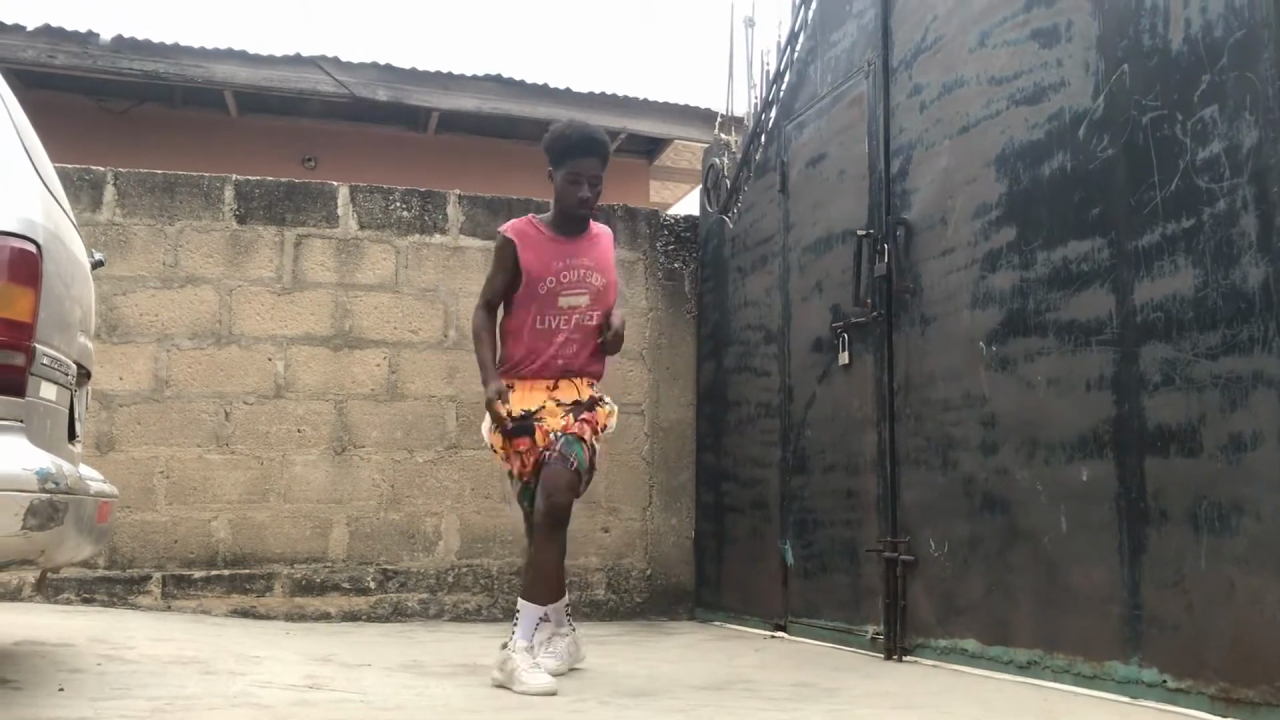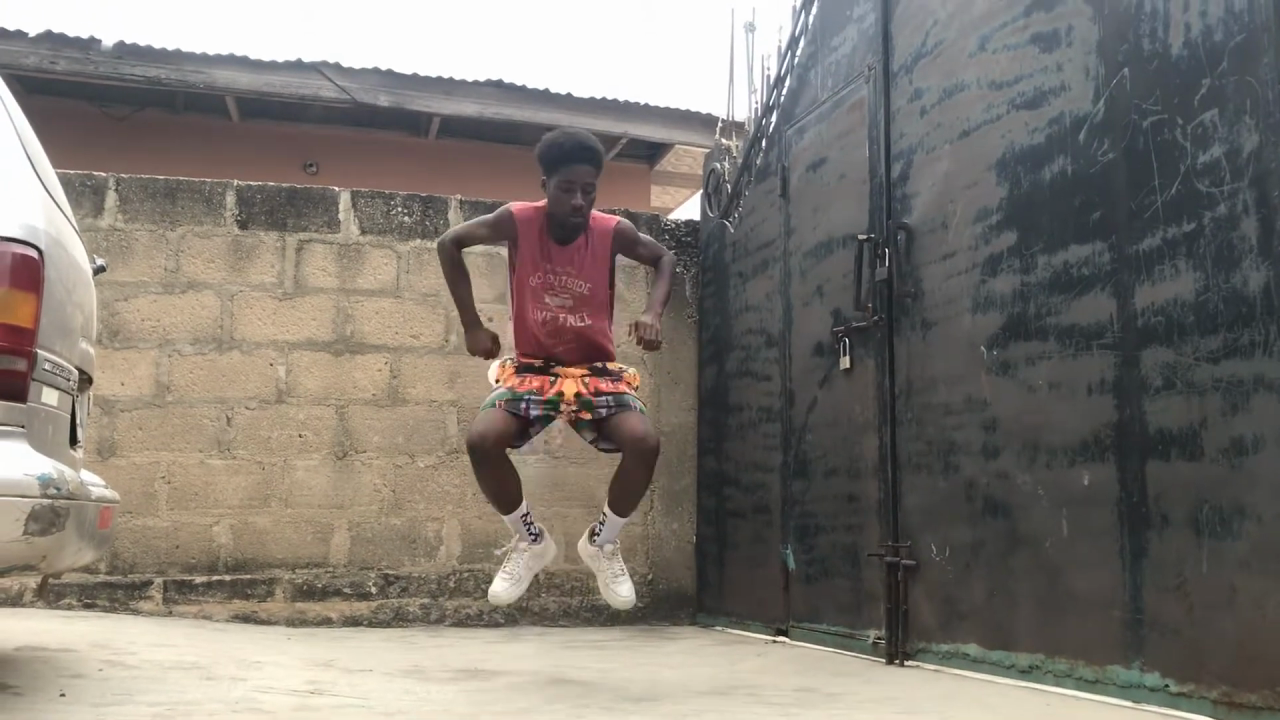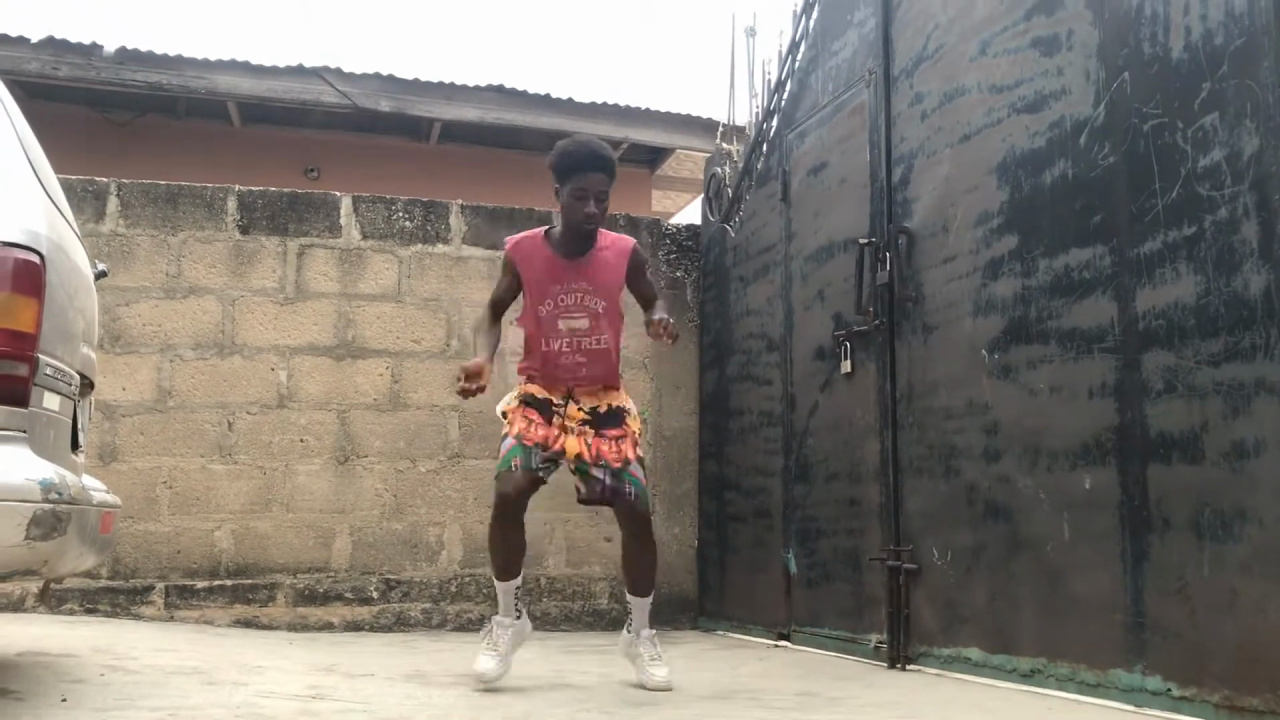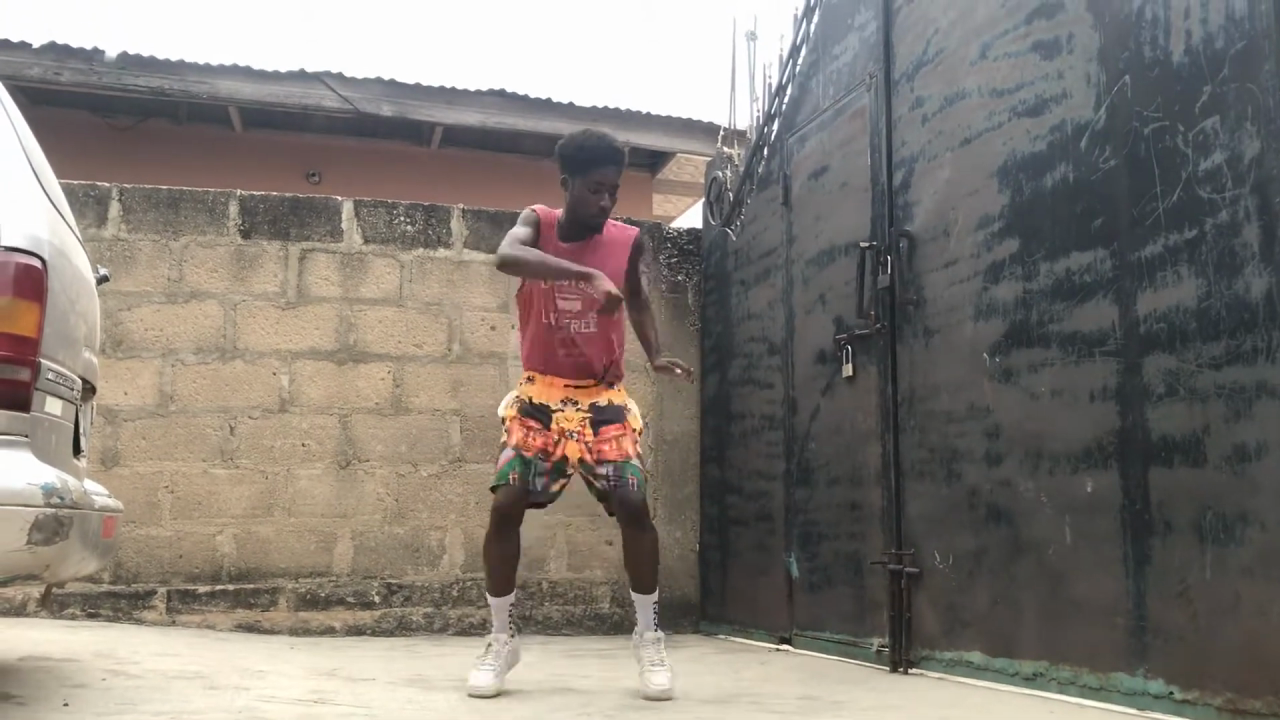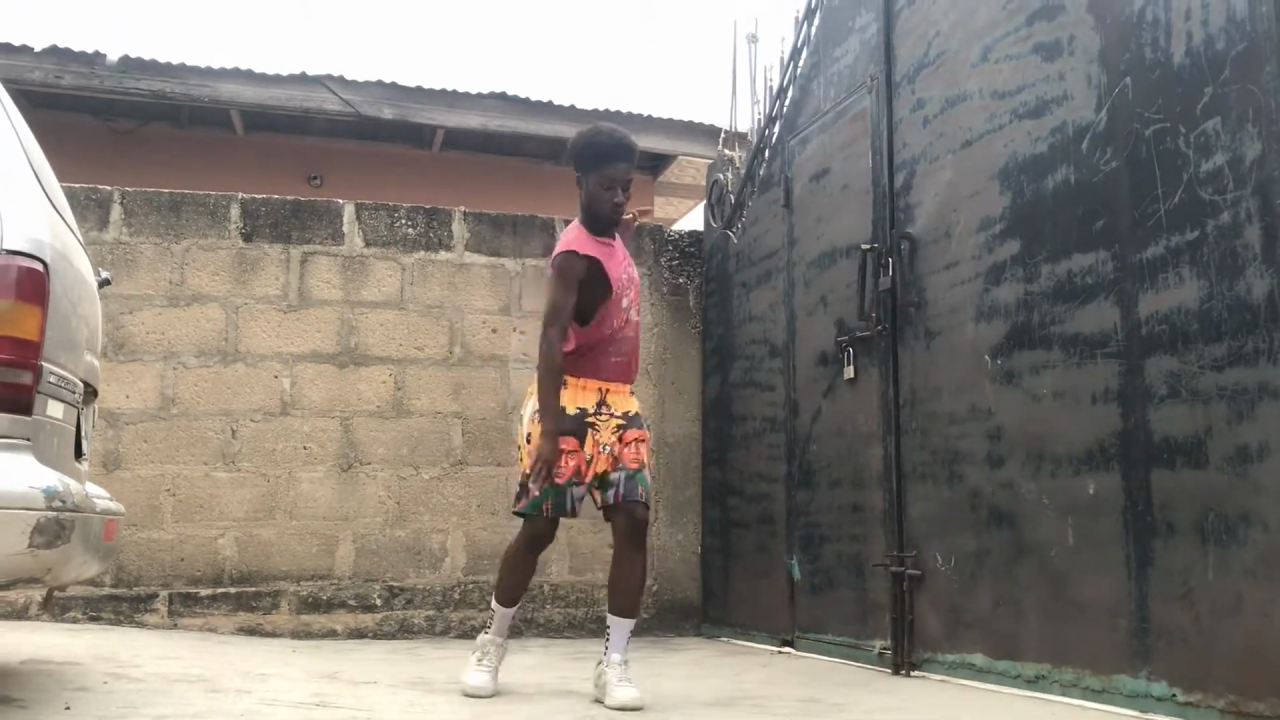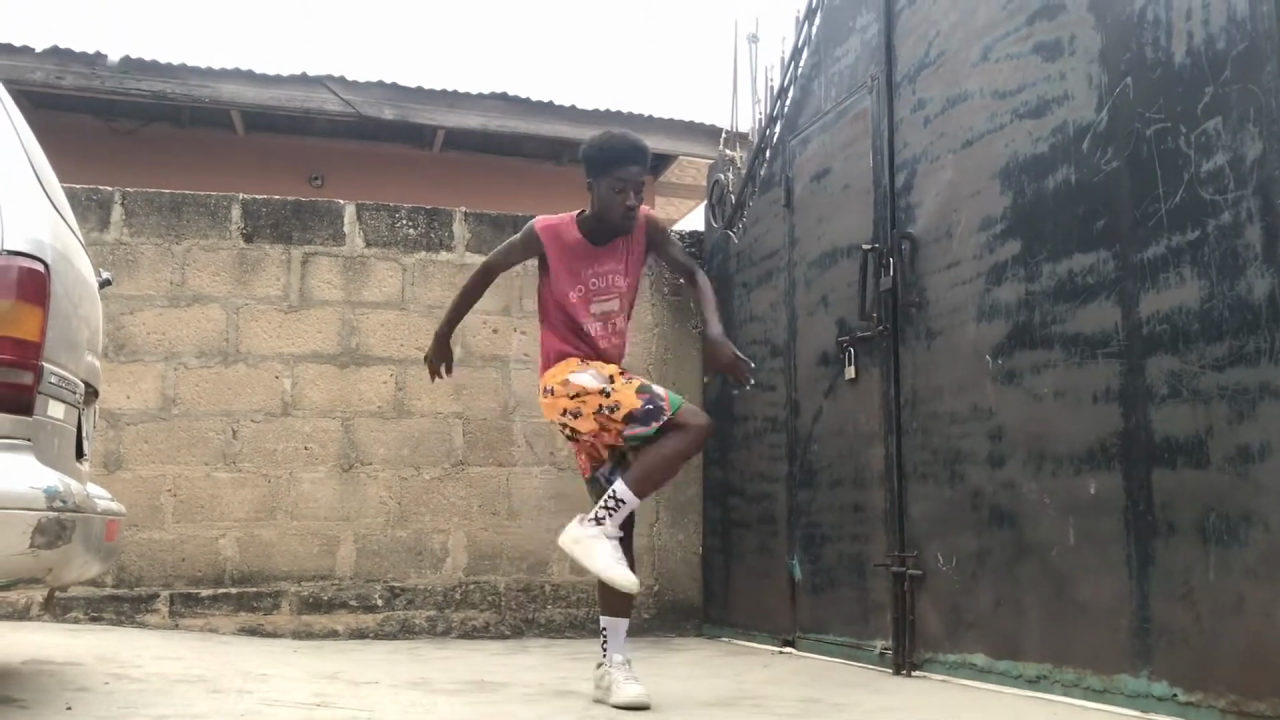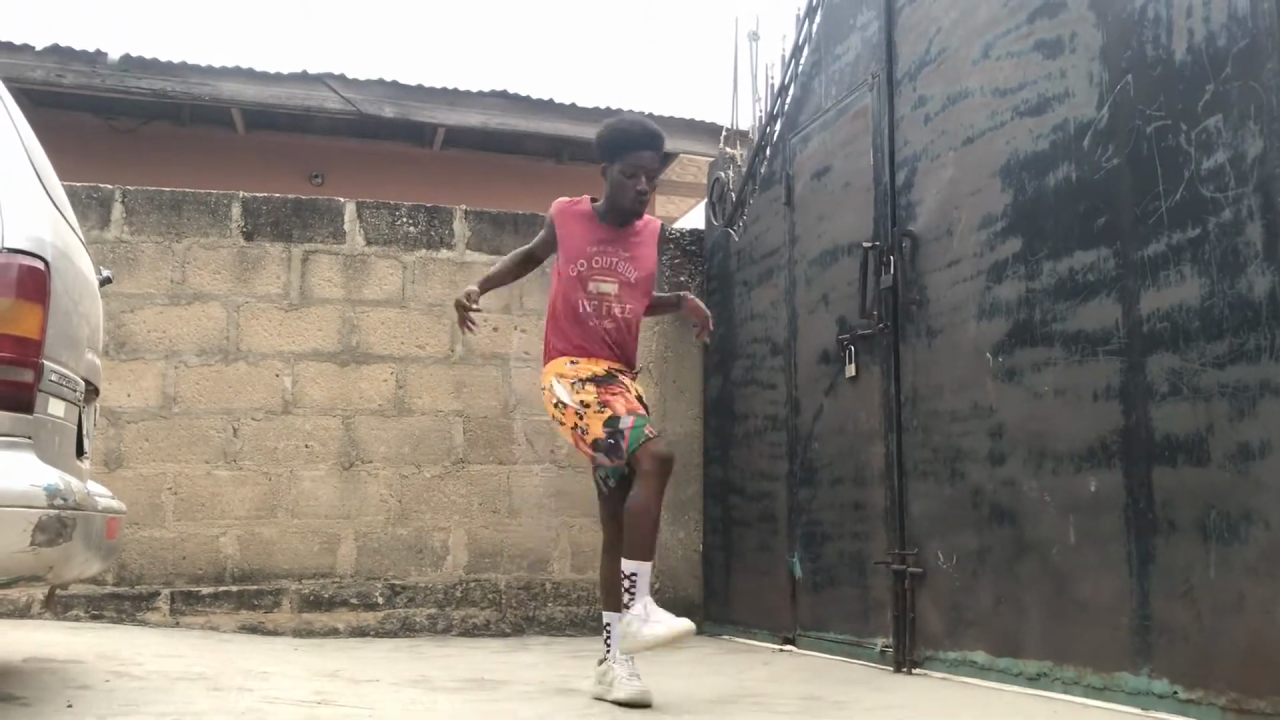
dt=0.2s
person 1, frame 1
left shoulder: (604, 238)
right shoulder: (515, 238)
right elbow: (485, 312)
left wrist: (618, 316)
right wrist: (491, 381)
left hip: (581, 395)
right hip: (523, 396)
left knee: (554, 508)
right knee: (540, 515)
left ankle: (521, 646)
right ankle: (559, 630)
person 1, frame 2
left shoulder: (612, 230)
right shoulder: (516, 221)
left elbow: (664, 259)
right elbow: (449, 245)
left wrist: (653, 313)
right wrist: (471, 325)
left hip: (595, 369)
right hip: (532, 367)
left knee: (645, 442)
right knee: (481, 439)
left ankle: (604, 540)
right ankle: (528, 537)
person 1, frame 3
left shoulder: (626, 254)
right shoulder: (521, 252)
left elbow: (653, 302)
right elbow: (493, 312)
left wrist: (660, 319)
right wrist: (481, 358)
left hip: (603, 406)
right hip: (540, 399)
left knee: (637, 517)
right knee: (507, 494)
left ankle: (640, 632)
right ankle: (508, 619)
person 1, frame 4
left shoulder: (629, 242)
right shoulder: (536, 224)
right elbow: (506, 257)
left wrist: (657, 355)
right wrist: (586, 276)
left hip: (603, 398)
right hip: (541, 395)
left knee: (635, 509)
right knee: (505, 510)
left ankle: (648, 636)
right ankle: (501, 639)
person 1, frame 5
left shoulder: (611, 237)
right shoulder: (577, 251)
right elbow: (554, 335)
left wrist: (625, 238)
right wrist: (556, 426)
left hip: (620, 402)
right hip: (570, 402)
left knee: (634, 522)
right knee: (539, 528)
left ankle: (614, 662)
right ankle: (494, 641)
person 1, frame 6
left shoulder: (645, 228)
right shoulder: (549, 233)
left elbow: (695, 275)
right elbow: (486, 269)
left wrist: (714, 333)
right wrist: (443, 334)
left hip: (611, 383)
right hip: (570, 377)
left knee: (622, 525)
right knee: (694, 425)
left ankle: (612, 664)
right ankle: (596, 523)
person 1, frame 7
left shoulder: (652, 230)
right shoulder: (564, 216)
right elbow: (526, 258)
left wrist: (682, 302)
right wrist: (474, 289)
left hip: (620, 379)
right hip: (574, 374)
left knee: (616, 514)
right knee: (656, 456)
left ankle: (615, 662)
right ankle: (639, 608)
